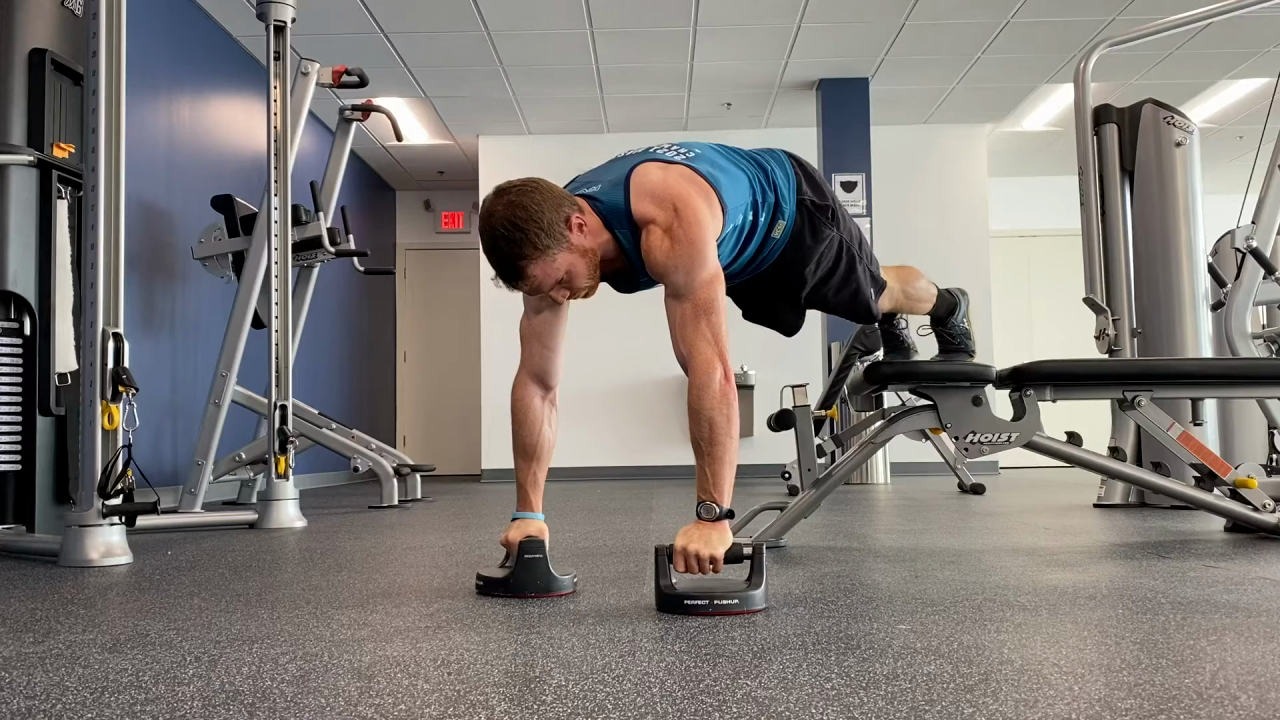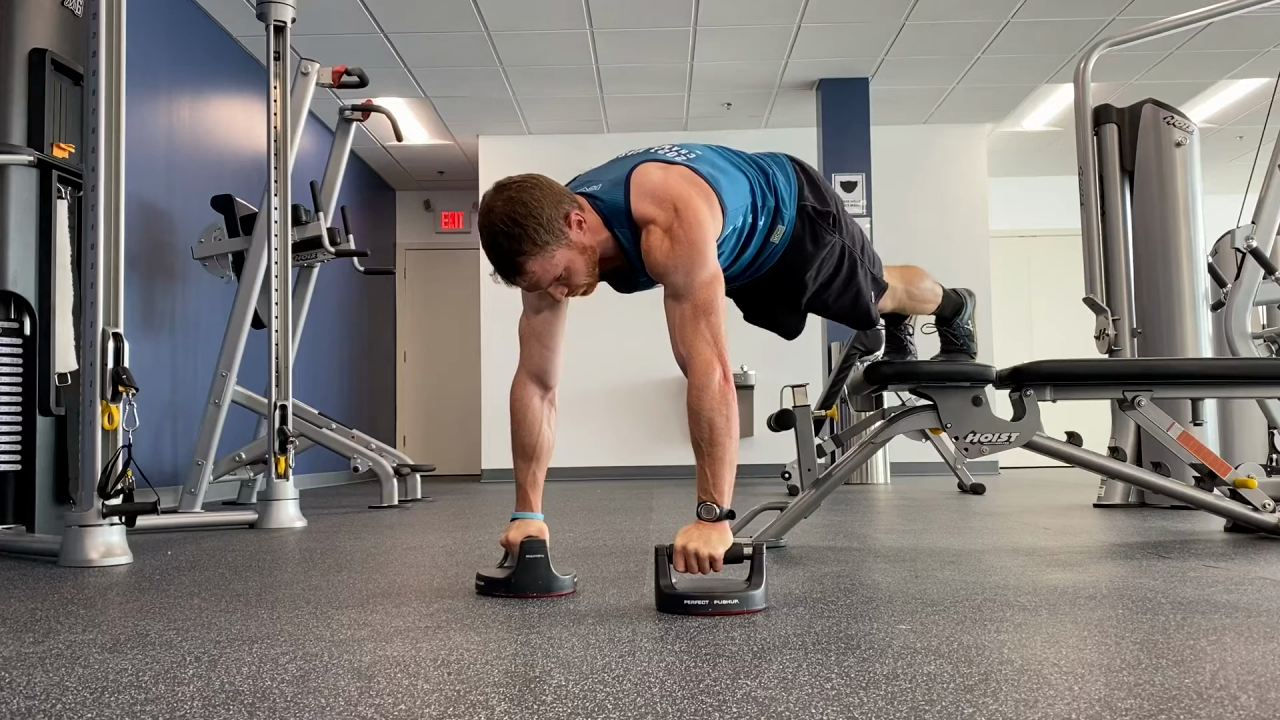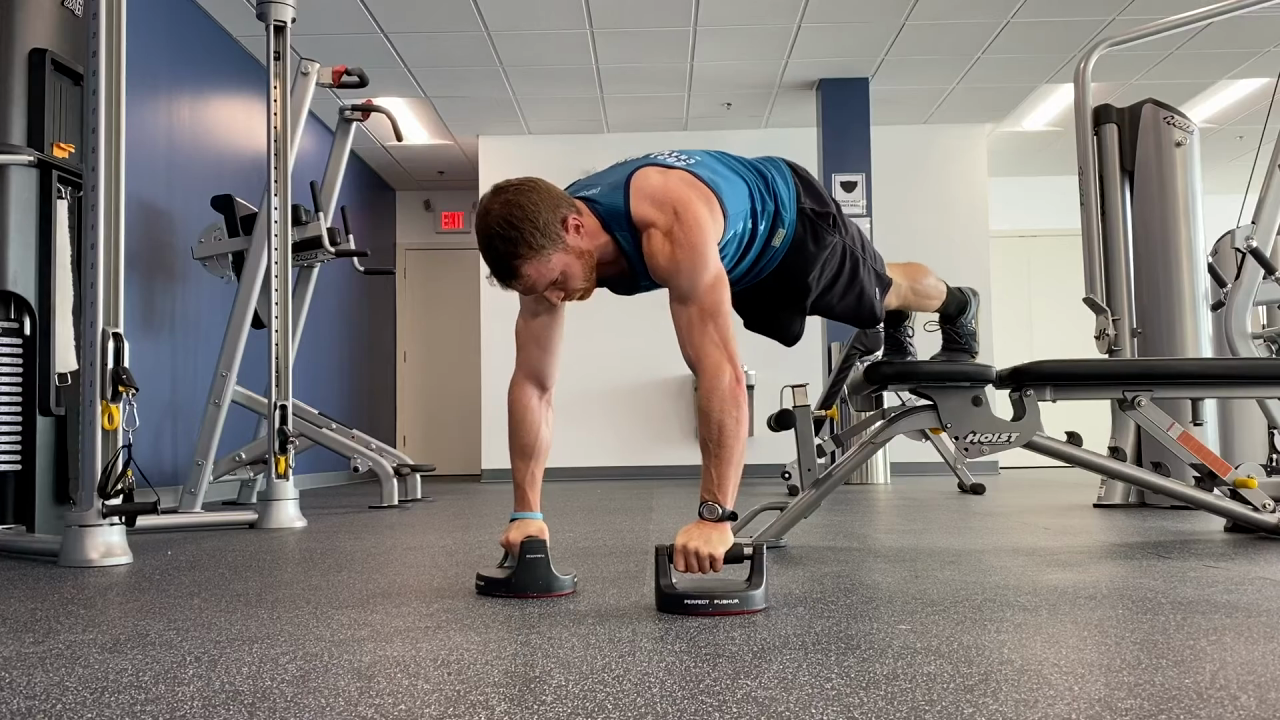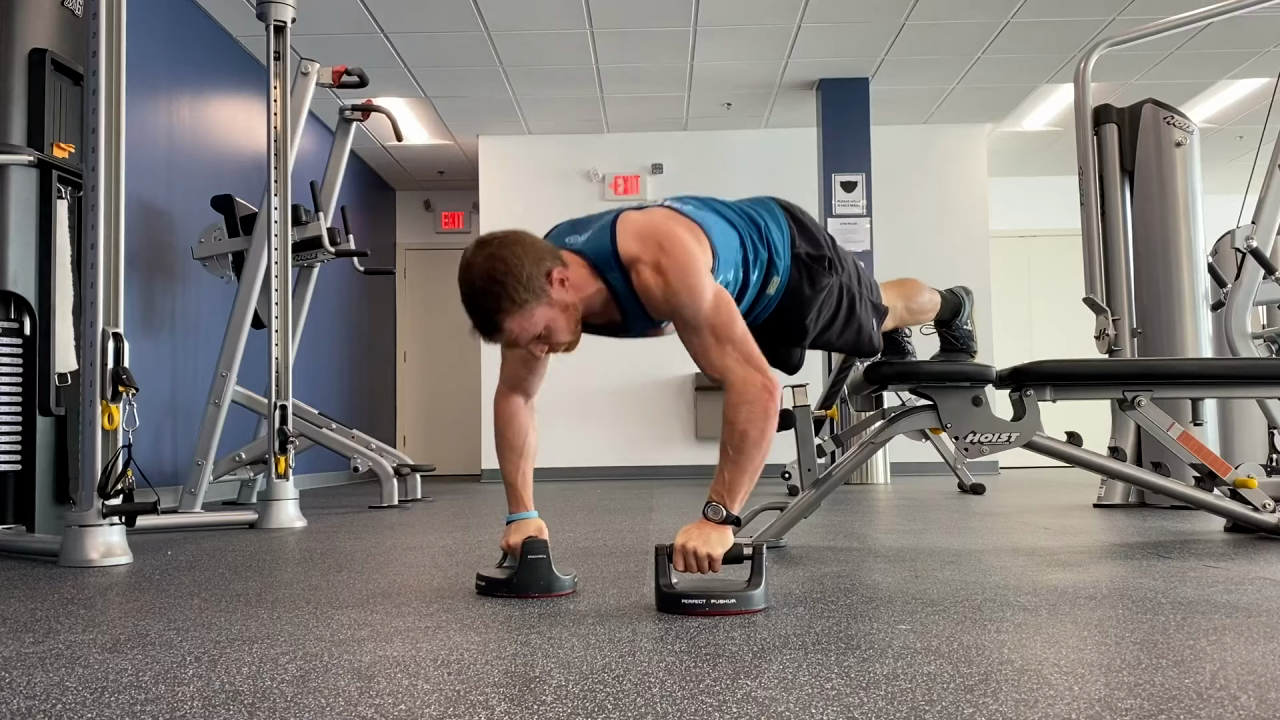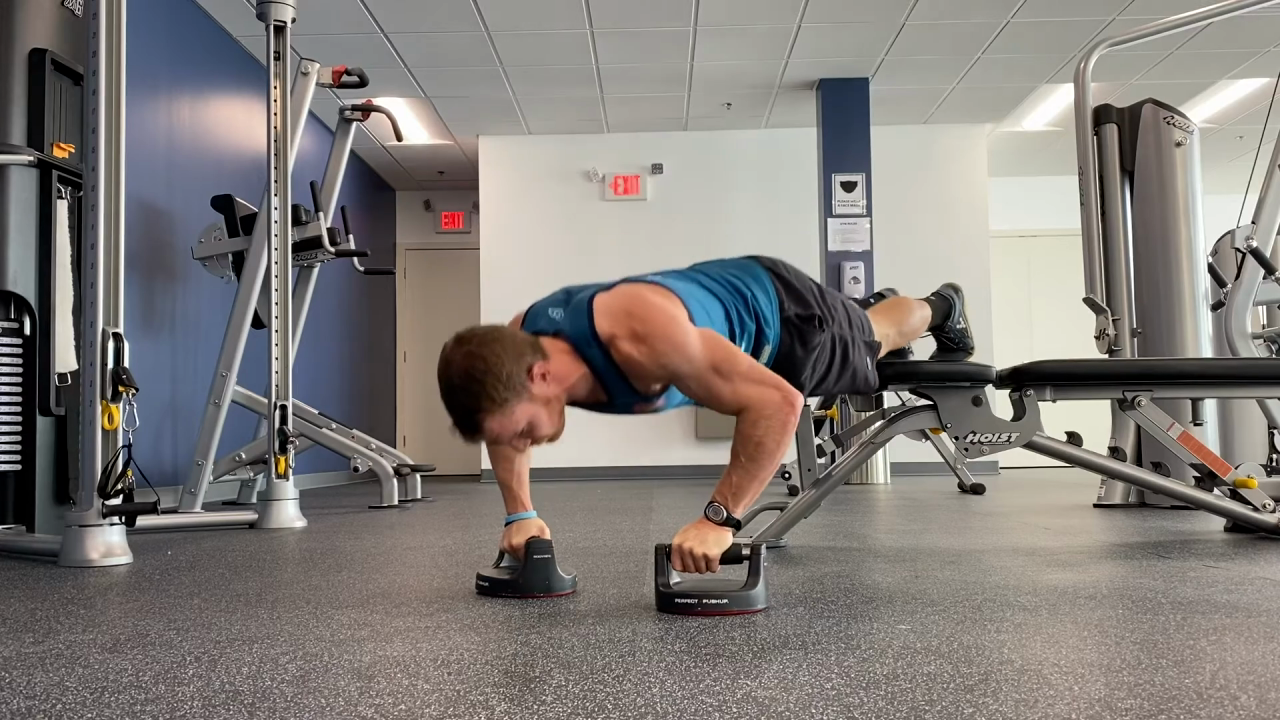
dt=0.3s
person 1, frame 1
left shoulder: (670, 219)
right shoulder: (548, 238)
left elbow: (710, 371)
right elbow: (536, 381)
left wrist: (713, 516)
right wrist: (528, 511)
left hip: (790, 210)
right hip: (743, 248)
left knee: (876, 293)
left ankle: (948, 308)
right ankle: (893, 328)
person 1, frame 2
left shoulder: (670, 219)
right shoulder: (549, 239)
left elbow: (710, 372)
right elbow: (534, 381)
left wrist: (713, 516)
right wrist: (527, 513)
left hip: (793, 215)
right hip: (745, 251)
left knee: (878, 292)
left ankle: (954, 309)
right ankle: (897, 331)
person 1, frame 3
left shoulder: (671, 224)
right shoulder: (546, 244)
left elbow: (720, 373)
right elbow: (532, 382)
left wrist: (716, 515)
right wrist: (526, 512)
left hip: (793, 218)
right hip: (745, 254)
left knee: (882, 290)
left ankle: (957, 307)
right ankle: (896, 325)
person 1, frame 4
left shoulder: (660, 265)
right shoulder: (534, 286)
left elbow: (756, 387)
right elbow: (514, 394)
left wrist: (719, 517)
right wrist: (521, 513)
left hip: (786, 256)
right hip: (739, 283)
left knee: (881, 311)
left ankle: (952, 309)
right ankle: (894, 341)
person 1, frame 5
left shoulder: (639, 337)
right shoulder: (518, 347)
left elbow: (778, 403)
right elbow: (500, 426)
left wrist: (718, 518)
right wrist: (520, 514)
left hip: (775, 310)
right hip: (722, 314)
left knee: (874, 339)
left ankle: (943, 308)
right ankle: (872, 302)
